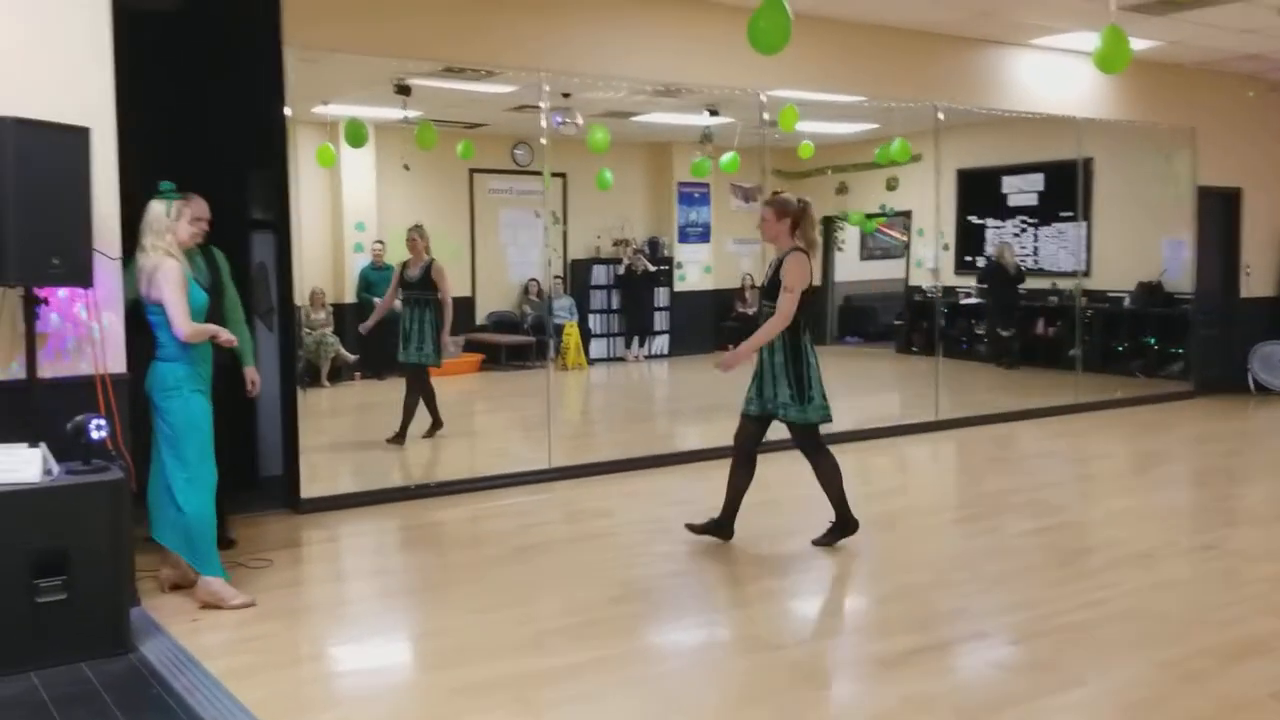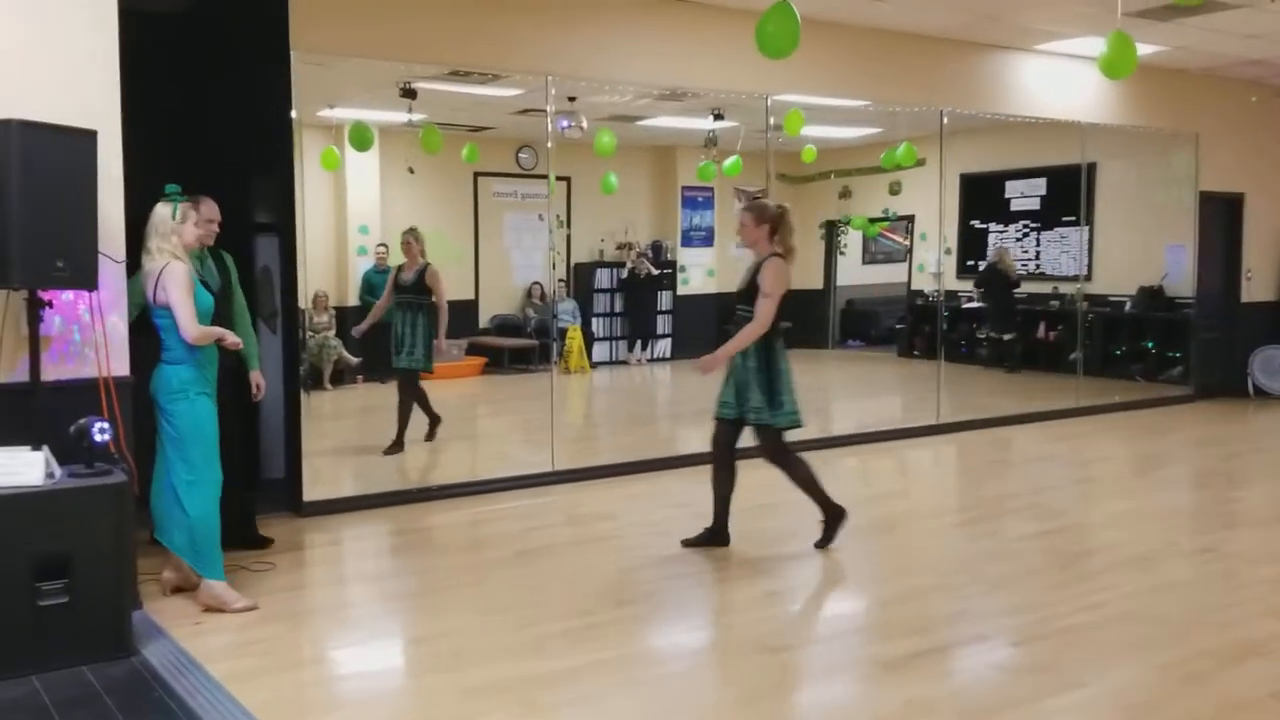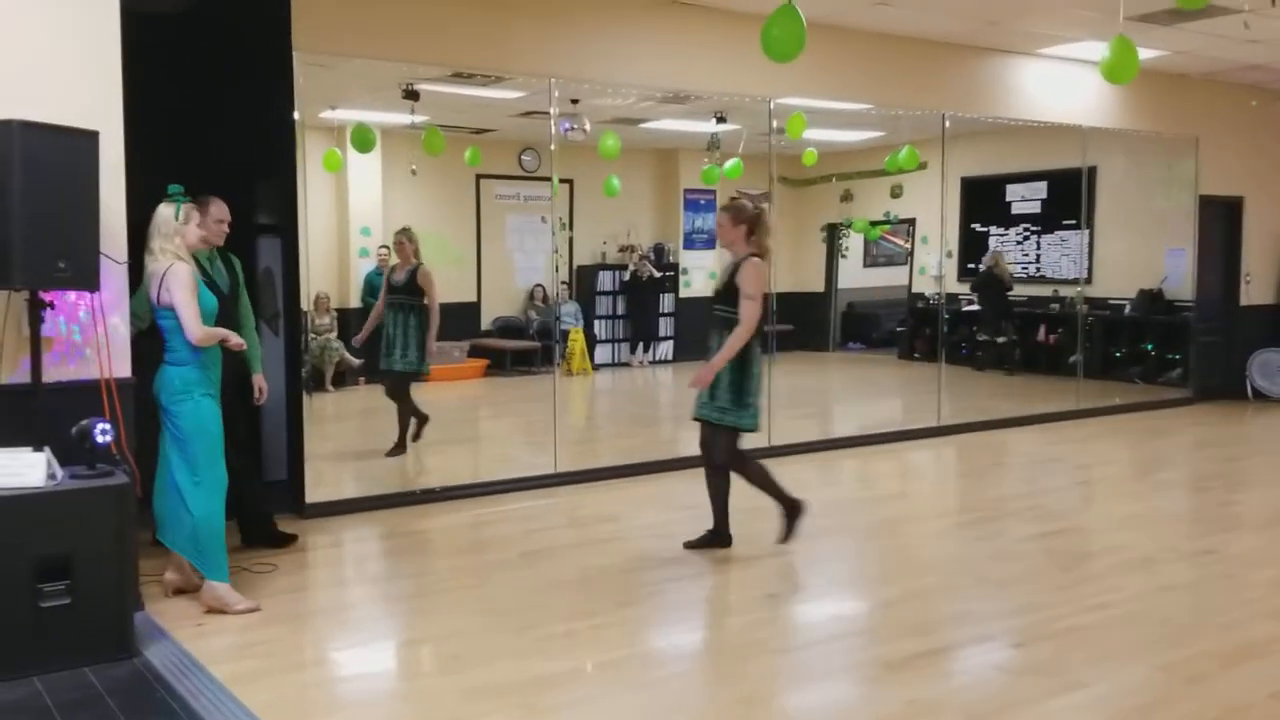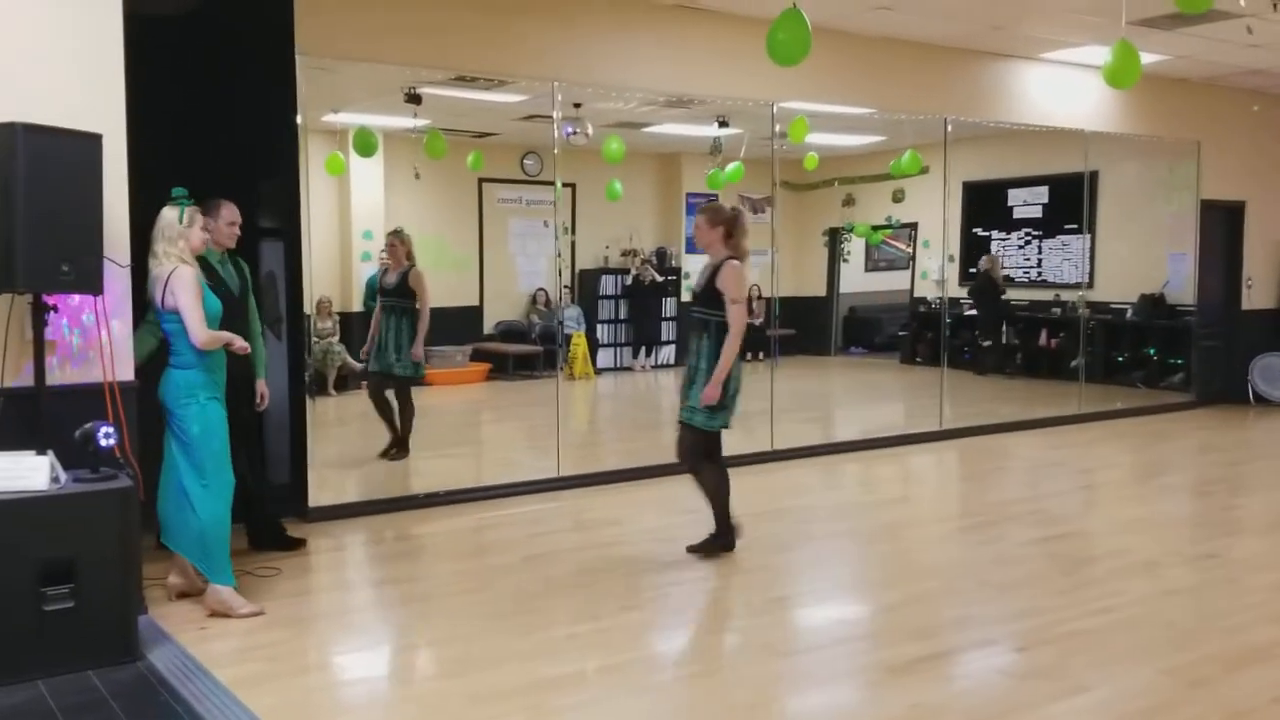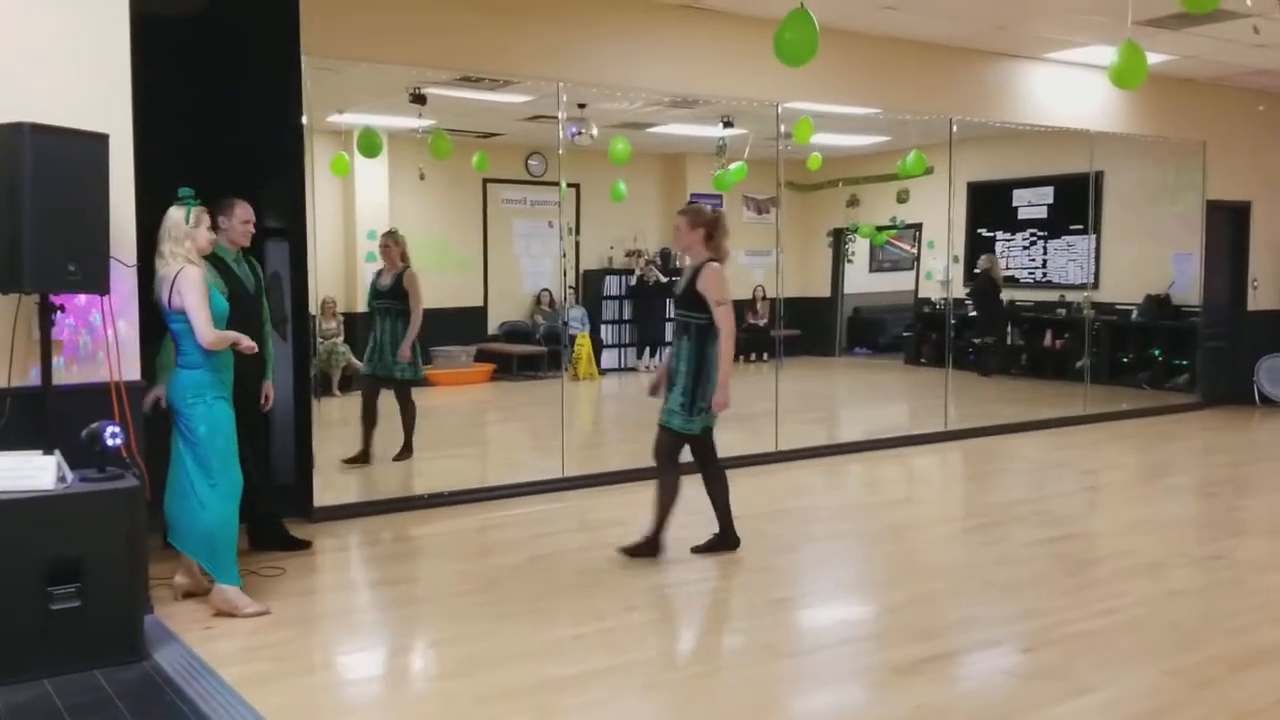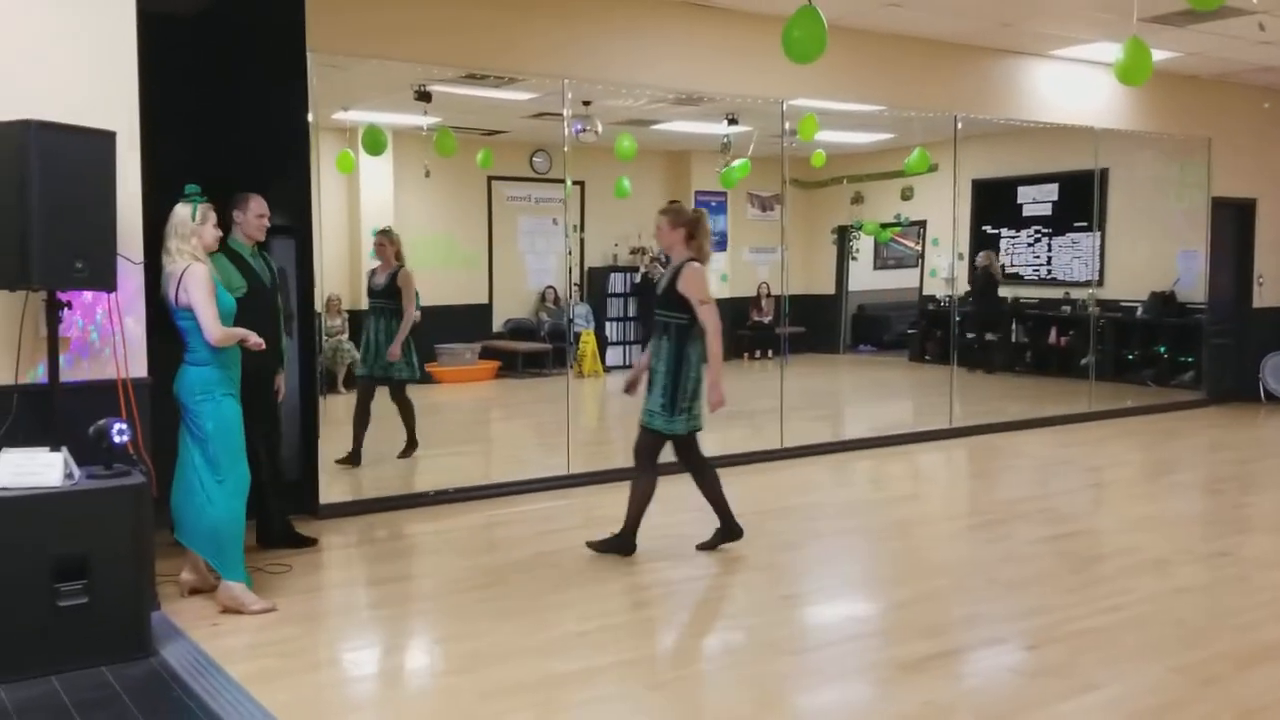
dt=0.1s
person 1, frame 1
left shoulder: (155, 266)
right shoulder: (169, 266)
right elbow: (184, 330)
left wrist: (211, 335)
right wrist: (215, 330)
left hip: (172, 378)
right hip: (181, 380)
left knee: (173, 472)
right knee: (196, 476)
left ankle: (174, 565)
right ankle: (209, 579)
person 1, frame 2
left shoulder: (159, 270)
right shoulder: (176, 269)
right elbow: (191, 333)
left wrist: (217, 337)
right wrist: (221, 333)
left hip: (174, 380)
right hip: (186, 383)
left knee: (177, 474)
right knee: (200, 477)
left ankle: (176, 567)
right ankle: (212, 582)
person 1, frame 3
left shoulder: (162, 271)
right shoulder: (180, 270)
right elbow: (195, 334)
left wrist: (220, 338)
right wrist: (225, 333)
left hip: (177, 381)
right hip: (191, 384)
left knee: (179, 476)
right knee: (206, 479)
left ankle: (179, 569)
right ankle: (215, 583)
person 1, frame 4
left shoulder: (164, 276)
right shoulder: (183, 273)
right elbow: (200, 337)
left wrist: (225, 341)
right wrist: (229, 337)
left hip: (181, 385)
right hip: (196, 388)
left knee: (183, 479)
right knee: (212, 481)
left ankle: (182, 572)
right ankle: (219, 587)
person 1, frame 5
left shoulder: (171, 275)
right shoulder: (190, 274)
right elbow: (207, 337)
left wrist: (232, 341)
right wrist: (236, 336)
left hip: (188, 384)
right hip: (204, 388)
left knee: (191, 479)
right knee: (220, 481)
left ankle: (187, 572)
right ankle: (225, 587)
person 1, frame 6
left shoulder: (178, 272)
right shoulder: (197, 271)
right elbow: (214, 334)
left wrist: (240, 338)
right wrist: (244, 333)
left hip: (195, 381)
right hip: (211, 385)
left knee: (197, 475)
right knee: (228, 478)
left ankle: (194, 569)
right ankle: (231, 584)
person 2, frame 1
left shoulder: (215, 260)
left elbow: (232, 312)
right elbow: (119, 301)
left wrist: (247, 361)
left hip: (215, 370)
left knee: (219, 447)
left ankle: (213, 526)
person 2, frame 2
left shoulder: (224, 262)
left elbow: (239, 316)
right elbow: (128, 308)
left wrist: (253, 365)
left hip: (223, 371)
left knee: (230, 449)
left ankle: (240, 529)
person 2, frame 3
left shoulder: (231, 264)
left elbow: (245, 318)
right elbow: (138, 314)
left wrist: (256, 368)
left hip: (232, 374)
left knee: (241, 452)
left ankle: (257, 527)
person 2, frame 4
left shoulder: (239, 268)
right elbow: (156, 324)
left wrist: (259, 375)
left hip: (240, 377)
left knee: (248, 455)
left ankle: (265, 531)
person 2, frame 5
left shoulder: (251, 267)
right shoulder: (205, 270)
left wrist: (266, 374)
right wrist: (163, 379)
left hip: (251, 377)
left knee: (254, 455)
right knee: (239, 456)
left ankle: (265, 530)
person 2, frame 6
left shoulder: (265, 260)
right shoulder: (221, 264)
left wrist: (280, 368)
left hip: (266, 372)
right hip: (240, 376)
left knee: (266, 450)
right knee: (255, 452)
left ankle: (273, 528)
person 3, frame 1
left shoulder: (795, 260)
right shoulder: (780, 259)
left elbow: (783, 317)
left wrist: (742, 351)
left hip: (790, 361)
right hip: (772, 361)
left knee: (810, 443)
right knee: (744, 442)
left ankle: (844, 519)
right ankle: (725, 521)
person 3, frame 2
left shoulder: (774, 266)
right shoulder: (758, 264)
left elbow: (760, 323)
left wrist: (719, 356)
left hip: (760, 364)
right hip: (744, 364)
left knee: (775, 450)
right knee: (721, 447)
left ankle: (829, 512)
right ankle: (719, 528)
person 3, frame 3
left shoulder: (752, 266)
right shoulder: (734, 265)
left elbow: (747, 326)
left wrist: (712, 366)
left hip: (736, 367)
right hip: (724, 367)
left knee: (723, 451)
right knee: (710, 449)
left ankle: (788, 504)
right ankle: (719, 530)
person 3, frame 4
left shoulder: (730, 269)
right shoulder: (712, 267)
left elbow: (736, 330)
left wrist: (717, 380)
left hip: (716, 368)
right hip: (702, 365)
left knee: (691, 451)
right knee: (708, 453)
left ankle: (725, 529)
right ankle: (722, 529)
person 3, frame 5
left shoulder: (712, 271)
right shoulder: (693, 270)
left elbow: (725, 331)
left wrist: (722, 384)
right wrist: (664, 370)
left hip: (697, 371)
right hip: (684, 367)
left knee: (665, 453)
right knee: (704, 455)
left ankle: (655, 539)
right ankle: (726, 532)
person 3, frame 6
left shoulder: (692, 271)
right shoulder: (673, 269)
left elbow: (712, 329)
left wrist: (715, 382)
right wrist: (639, 369)
left hip: (678, 370)
right hip: (665, 370)
left knee: (644, 453)
right knee: (689, 454)
left ankle: (626, 537)
right ankle: (728, 525)
person 4, frame 1
left shoulder: (434, 267)
right shoulder: (402, 268)
left elbow: (447, 301)
right elbow: (388, 298)
left wrist: (446, 332)
right wrist: (370, 322)
left hip: (427, 325)
right hip: (407, 325)
left knee: (413, 379)
right knee: (421, 379)
left ankle: (403, 432)
right ankle: (436, 420)
person 4, frame 2
left shoulder: (429, 271)
right shoulder: (397, 271)
left elbow: (442, 306)
right elbow: (384, 302)
left wrist: (440, 336)
right wrist: (365, 325)
left hip: (420, 330)
right hip: (399, 330)
left knee: (405, 385)
right knee: (410, 384)
left ankle: (399, 439)
right ankle: (434, 418)
person 4, frame 3
left shoulder: (422, 272)
right shoulder: (390, 272)
left elbow: (434, 307)
right elbow: (381, 305)
left wrist: (431, 339)
right wrist: (364, 332)
left hip: (412, 332)
right hip: (391, 331)
left knee: (400, 387)
right knee: (392, 388)
left ankle: (401, 441)
right ankle: (420, 417)
person 4, frame 4
left shoulder: (414, 274)
right shoulder: (383, 273)
left elbow: (424, 311)
left wrist: (418, 344)
right wrist: (369, 341)
left hip: (405, 336)
right hip: (383, 336)
left knee: (402, 393)
right knee: (374, 391)
left ankle: (404, 444)
right ankle: (396, 435)
person 4, frame 5
left shoulder: (408, 275)
right shoulder: (378, 275)
left elbow: (416, 313)
left wrist: (406, 344)
right wrist: (373, 340)
left hip: (399, 338)
right hip: (378, 339)
left knee: (403, 395)
right knee: (367, 394)
left ankle: (408, 445)
right ankle: (366, 450)
person 4, frame 6
left shoulder: (403, 274)
right shoulder: (372, 274)
left elbow: (410, 312)
left wrist: (397, 343)
left hip: (393, 339)
right hip: (372, 338)
left knee: (398, 394)
right knee: (363, 396)
left ankle: (412, 439)
right ankle: (355, 452)
